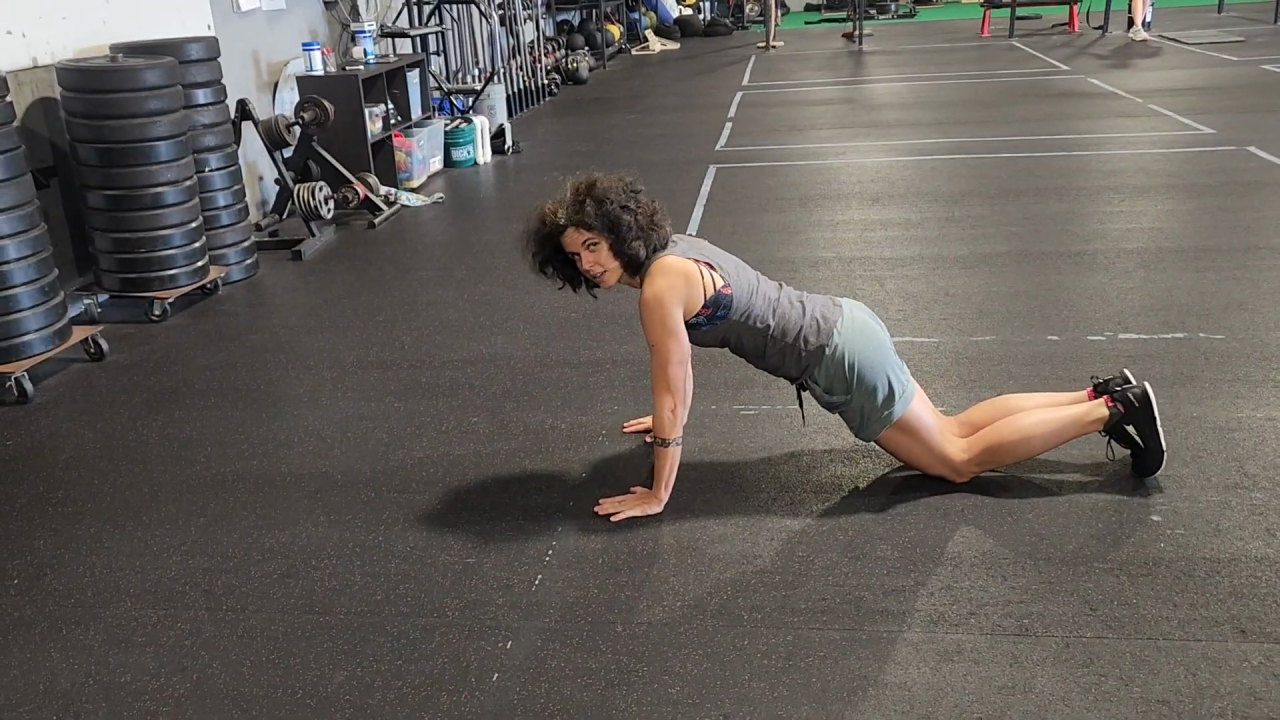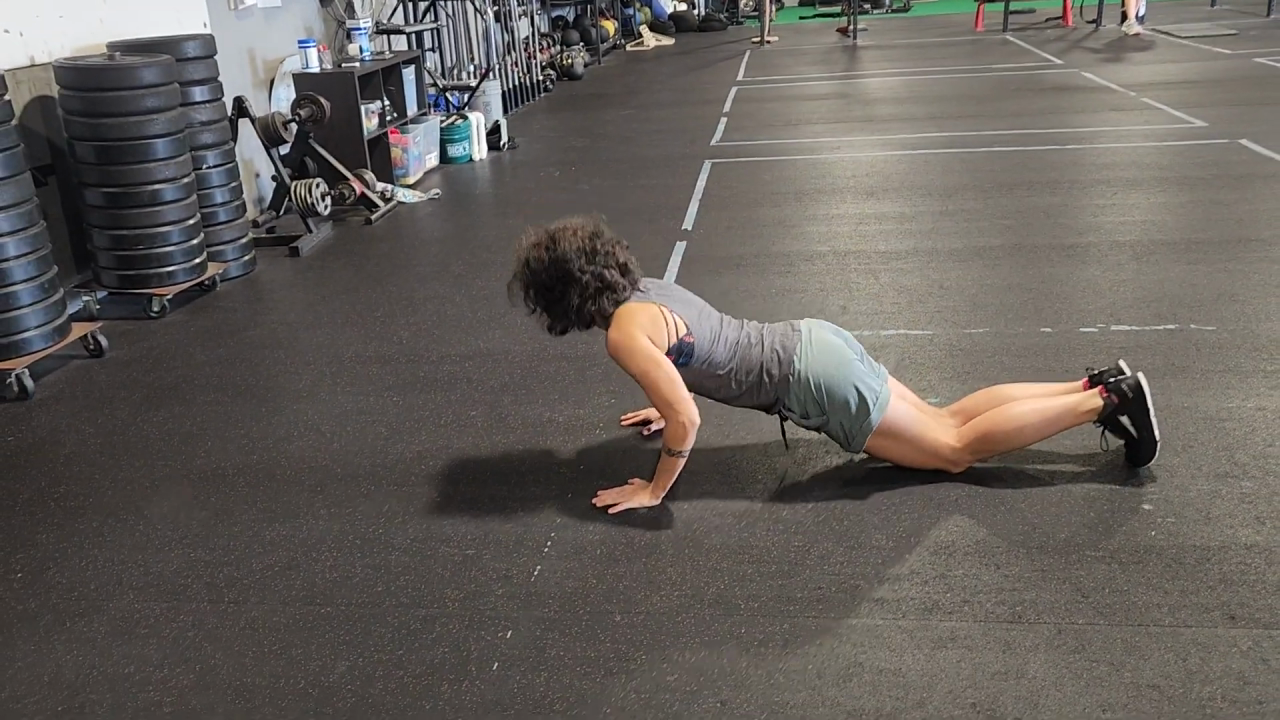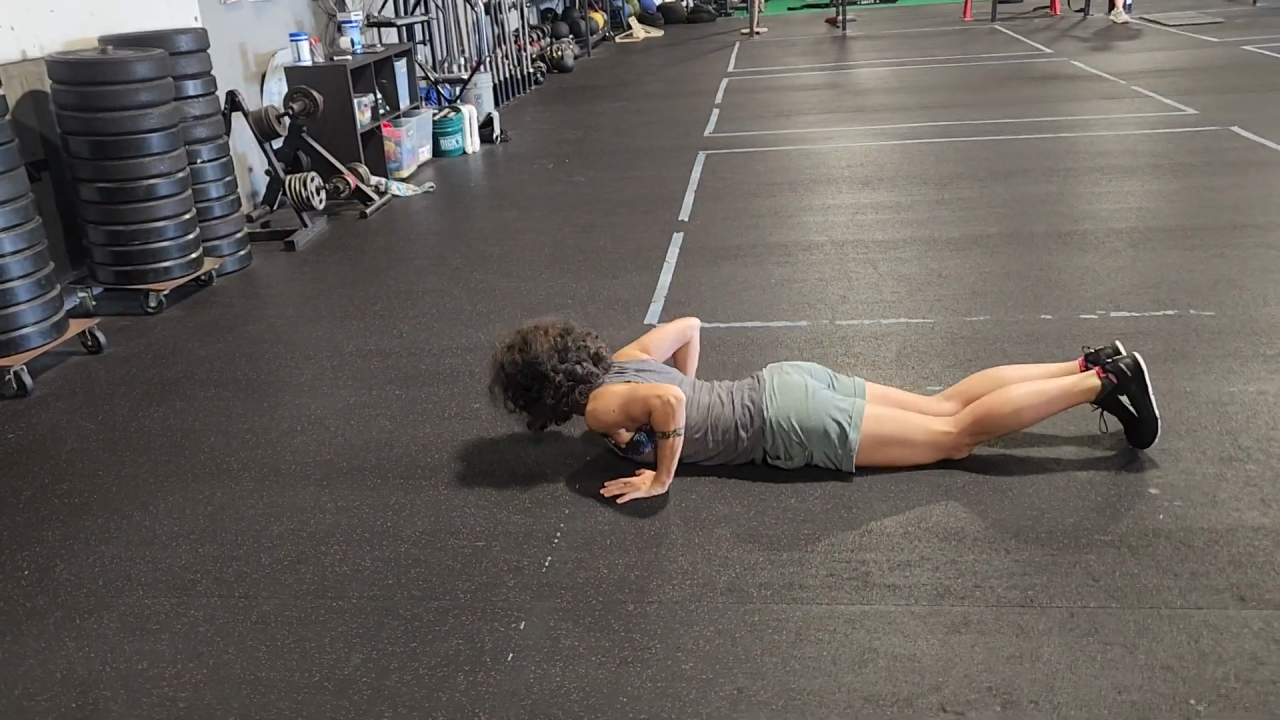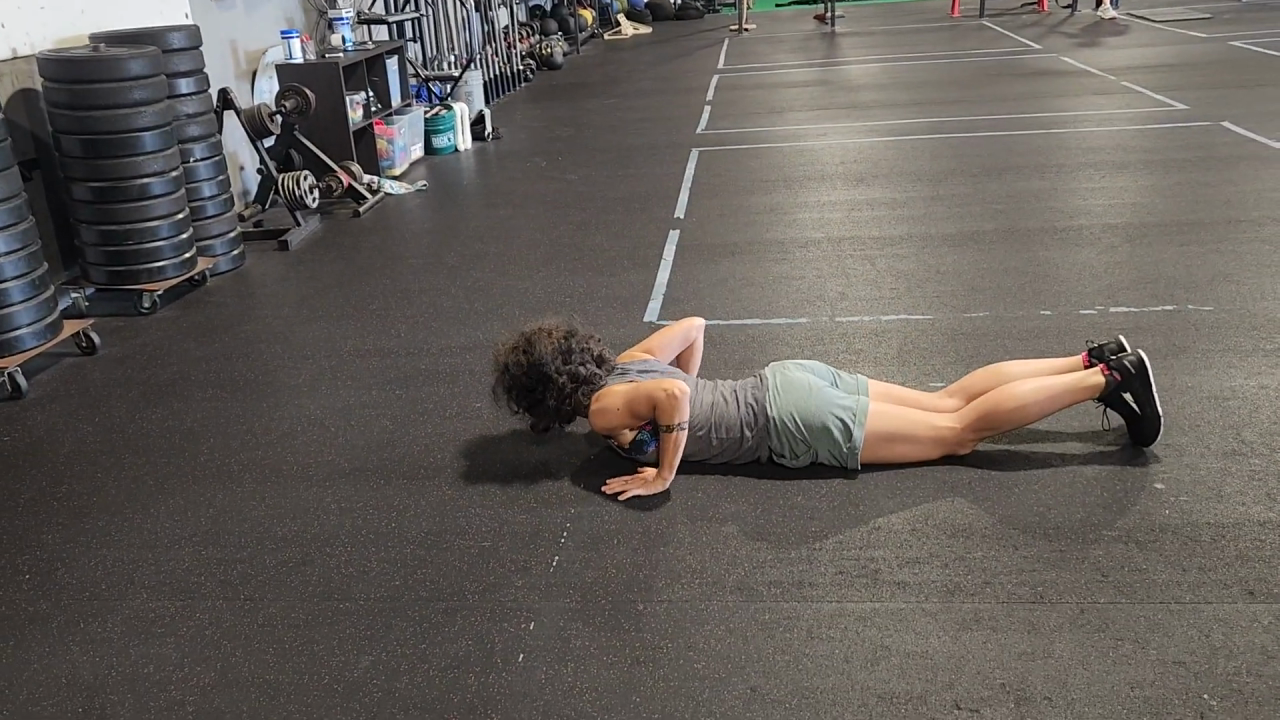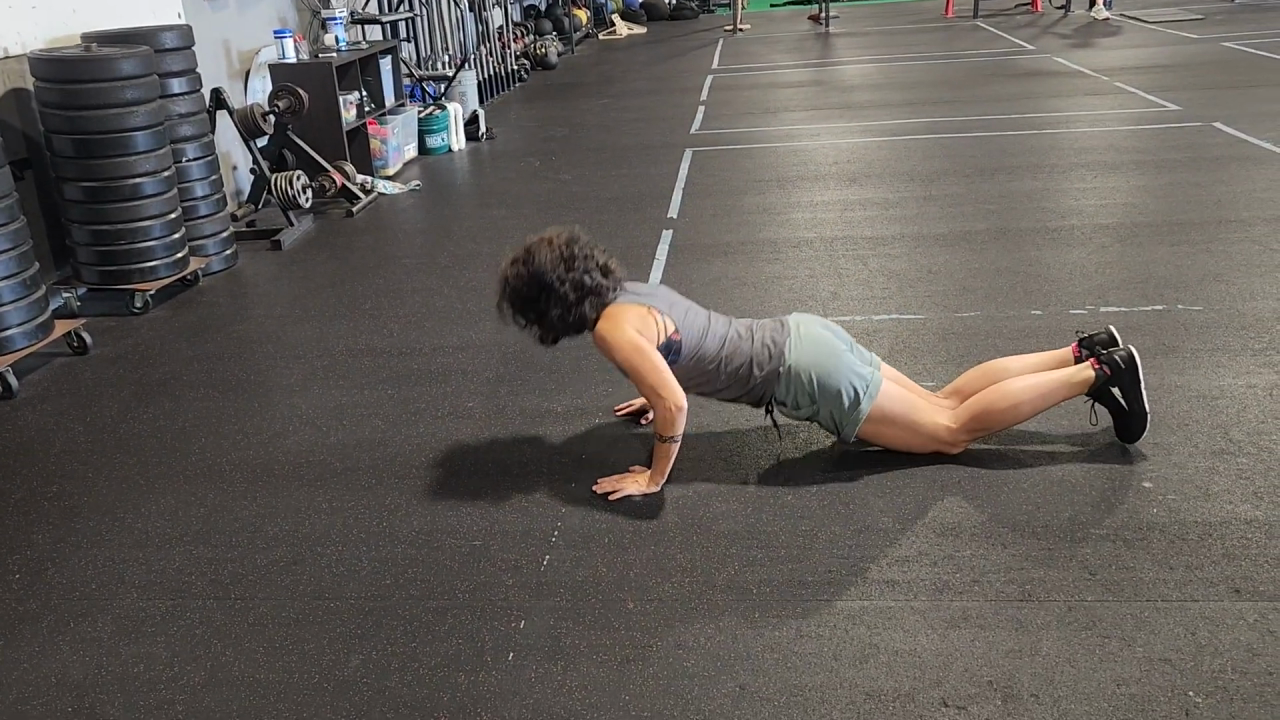
dt=0.5s
person 1, frame 1
left shoulder: (660, 285)
right shoulder: (671, 248)
left elbow: (672, 400)
right elbow: (683, 361)
left wrist: (657, 497)
right wrist: (667, 417)
left hip: (839, 358)
right hip: (842, 326)
left knee: (960, 460)
right knee: (950, 432)
left ankle: (1111, 411)
right ankle: (1102, 394)
person 1, frame 2
left shoulder: (623, 332)
right shoulder: (642, 289)
left elbow: (687, 419)
left wrist: (656, 488)
right wrist: (671, 404)
left hip: (813, 379)
right hip: (813, 340)
left knee: (957, 449)
right knee: (948, 421)
left ankle: (1102, 400)
right ankle: (1096, 382)
person 1, frame 3
left shoulder: (599, 408)
right shoulder: (620, 361)
left elbow: (669, 403)
right elbow: (688, 325)
left wrist: (661, 477)
left hip: (788, 424)
right hip: (788, 382)
left knee: (955, 435)
right knee: (946, 404)
left ankle: (1100, 382)
right ankle: (1093, 365)
person 1, frame 4
left shoulder: (603, 409)
right shoulder: (621, 365)
left elbow: (673, 396)
right elbow: (694, 324)
left wrist: (664, 473)
left hip: (791, 418)
right hip: (791, 380)
left knee: (959, 431)
right knee: (949, 402)
left ankle: (1105, 380)
right ankle: (1097, 361)
person 1, frame 5
left shoulder: (611, 328)
right shoulder: (628, 292)
left elbow: (675, 405)
left wrist: (655, 476)
right wrist: (658, 396)
left hip: (803, 374)
right hip: (802, 335)
left knee: (954, 429)
right knee: (946, 402)
left ankle: (1094, 375)
right ankle: (1086, 353)
